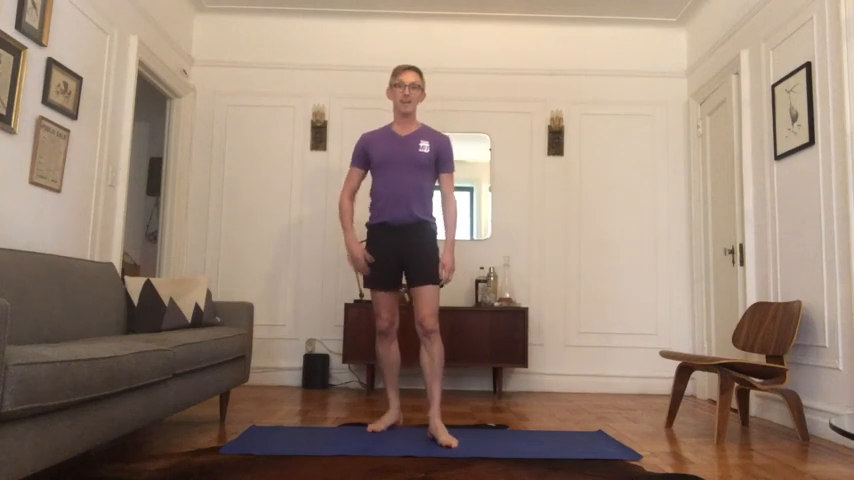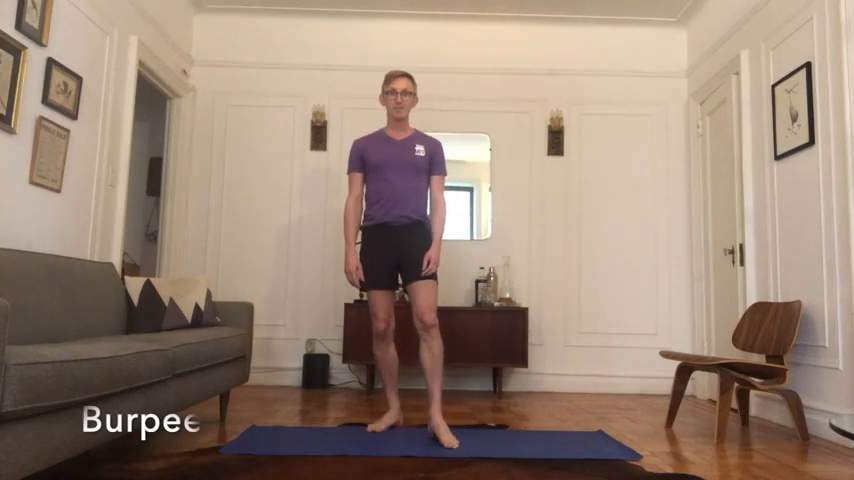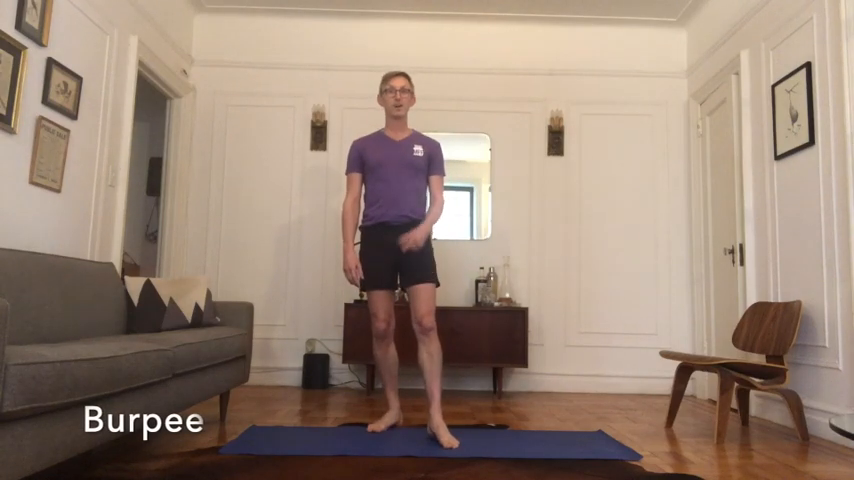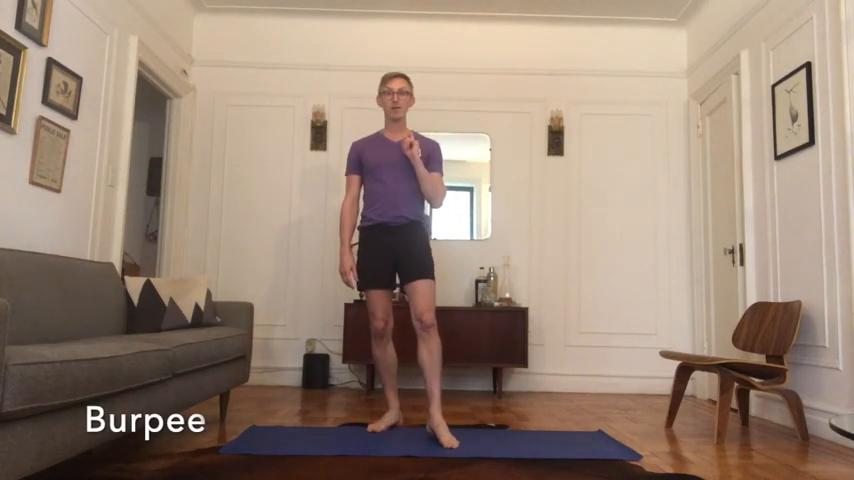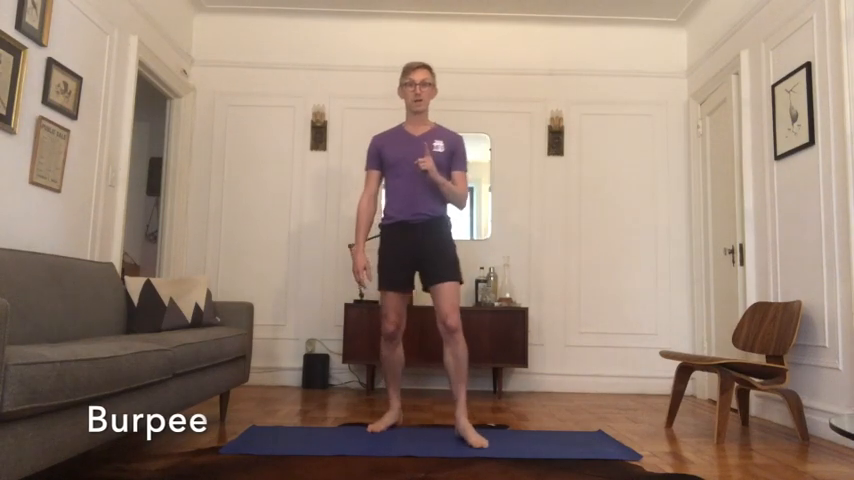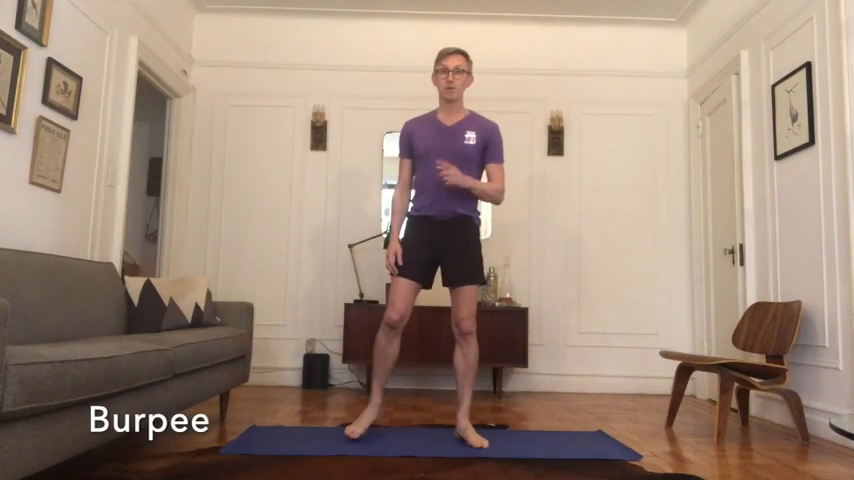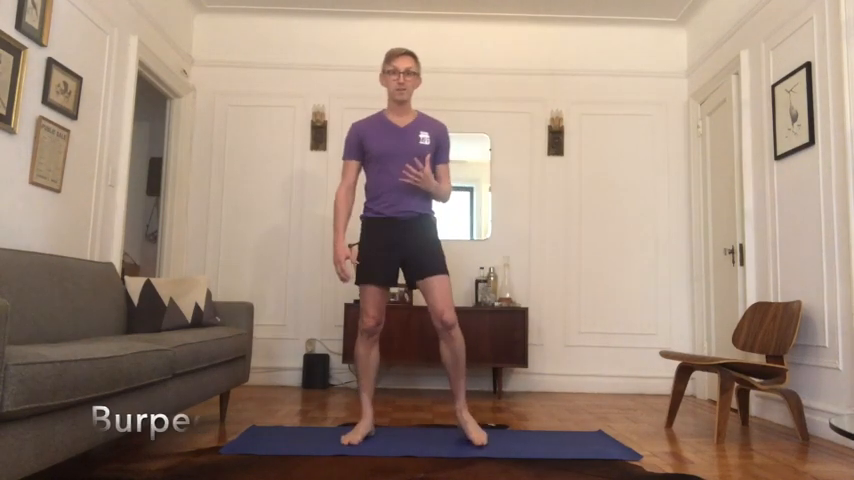
dt=0.7s
person 1, frame 1
left shoulder: (438, 141)
right shoulder: (370, 141)
left elbow: (448, 197)
right elbow: (347, 195)
left wrist: (449, 247)
right wrist: (351, 241)
left hip: (421, 236)
right hip: (379, 238)
left knee: (428, 326)
right knee: (385, 327)
left ankle: (435, 417)
right ankle: (393, 408)
person 1, frame 2
left shoulder: (430, 146)
right shoulder: (363, 146)
left elbow: (437, 200)
right elbow: (354, 201)
left wrist: (436, 244)
right wrist: (350, 251)
left hip: (415, 236)
right hip: (376, 237)
left knee: (427, 322)
right knee: (381, 329)
left ankle: (435, 414)
right ankle: (393, 408)
person 1, frame 3
left shoulder: (429, 146)
right shoulder: (362, 146)
left elbow: (437, 199)
right elbow: (352, 200)
left wrist: (424, 228)
right wrist: (348, 248)
left hip: (415, 239)
right hip: (375, 238)
left knee: (426, 324)
right knee: (382, 328)
left ankle: (436, 416)
right ankle: (393, 408)
person 1, frame 4
left shoulder: (428, 147)
right shoulder: (361, 148)
left elbow: (436, 199)
right elbow: (350, 202)
left wrist: (414, 159)
right wrist: (344, 251)
left hip: (412, 235)
right hip: (374, 238)
left knee: (426, 322)
right knee: (380, 327)
left ankle: (435, 415)
right ankle: (393, 408)
person 1, frame 5
left shoulder: (451, 140)
right shoulder: (382, 142)
left elbow: (461, 198)
right elbow: (368, 198)
left wrist: (435, 175)
right wrist: (358, 248)
left hip: (437, 234)
right hip: (395, 236)
left knee: (451, 325)
right knee: (391, 329)
left ankle: (461, 417)
right ankle: (394, 407)
person 1, frame 6
left shoulder: (486, 130)
right shoulder: (413, 128)
left elbow: (498, 193)
right elbow: (403, 188)
left wrist: (465, 180)
right wrist: (394, 237)
left hip: (463, 231)
right hip: (420, 229)
left knee: (465, 328)
right knee: (393, 319)
left ankle: (463, 419)
right ankle: (374, 405)
person 1, frame 7
left shoulder: (435, 130)
right shoulder: (362, 130)
left elbow: (445, 192)
right elbow: (346, 188)
left wrist: (430, 184)
right wrist: (339, 241)
left hip: (421, 229)
right hip: (377, 231)
left knee: (446, 320)
right knee: (369, 326)
left ankle: (462, 410)
right ankle: (367, 417)
